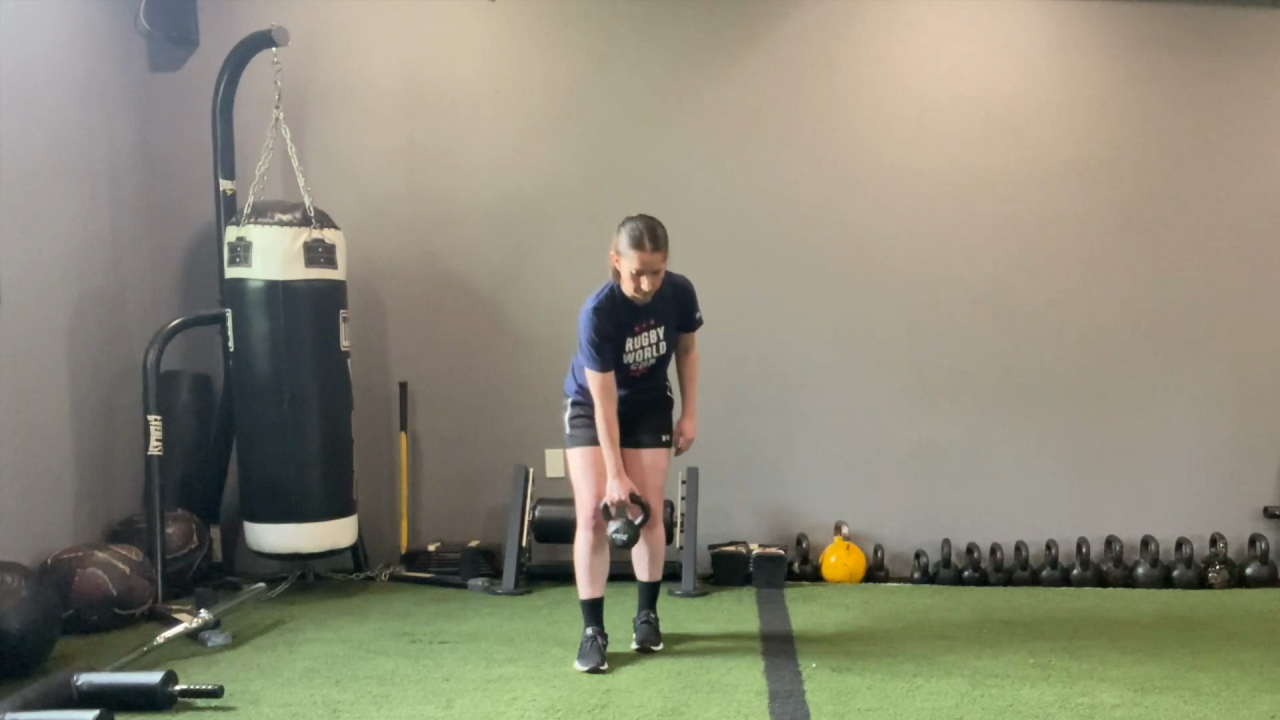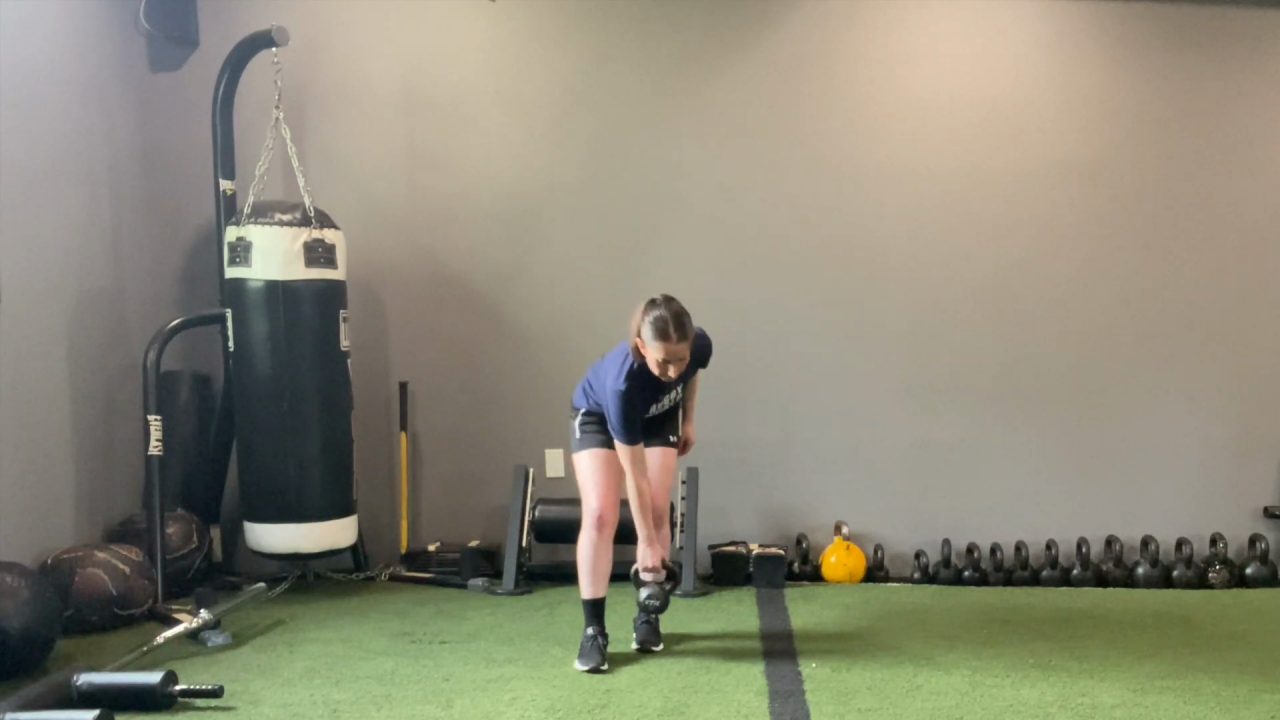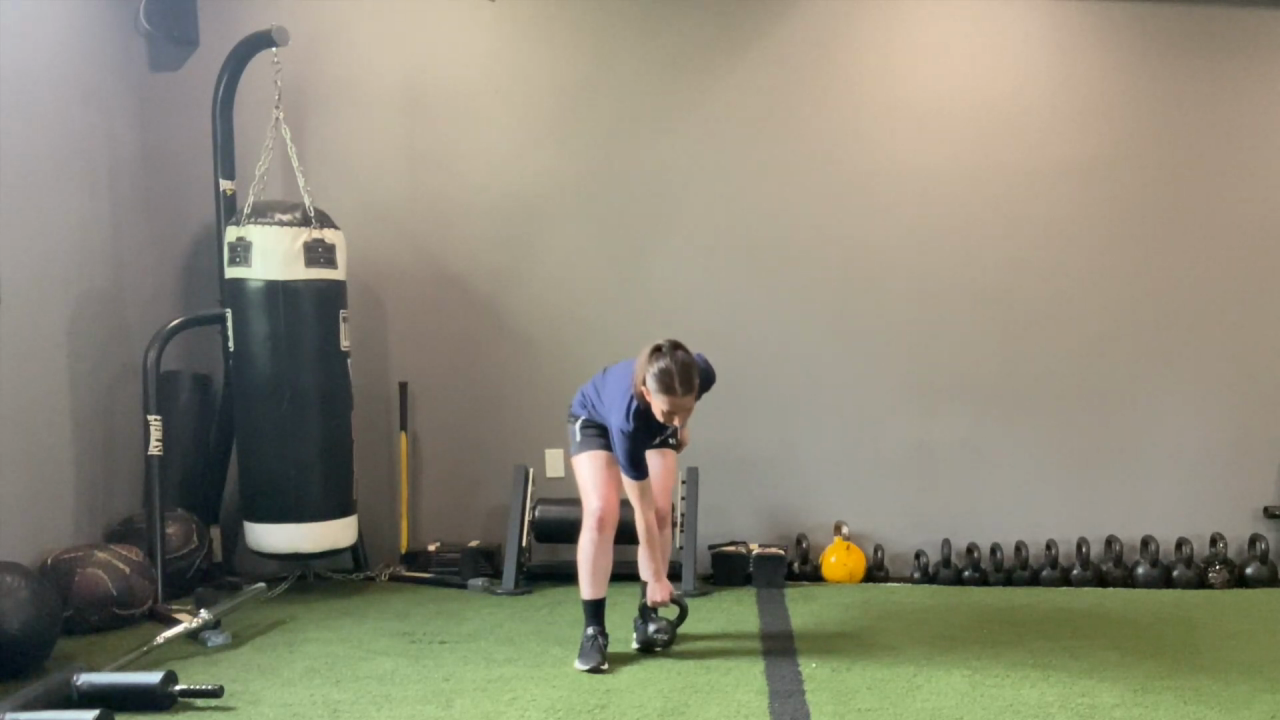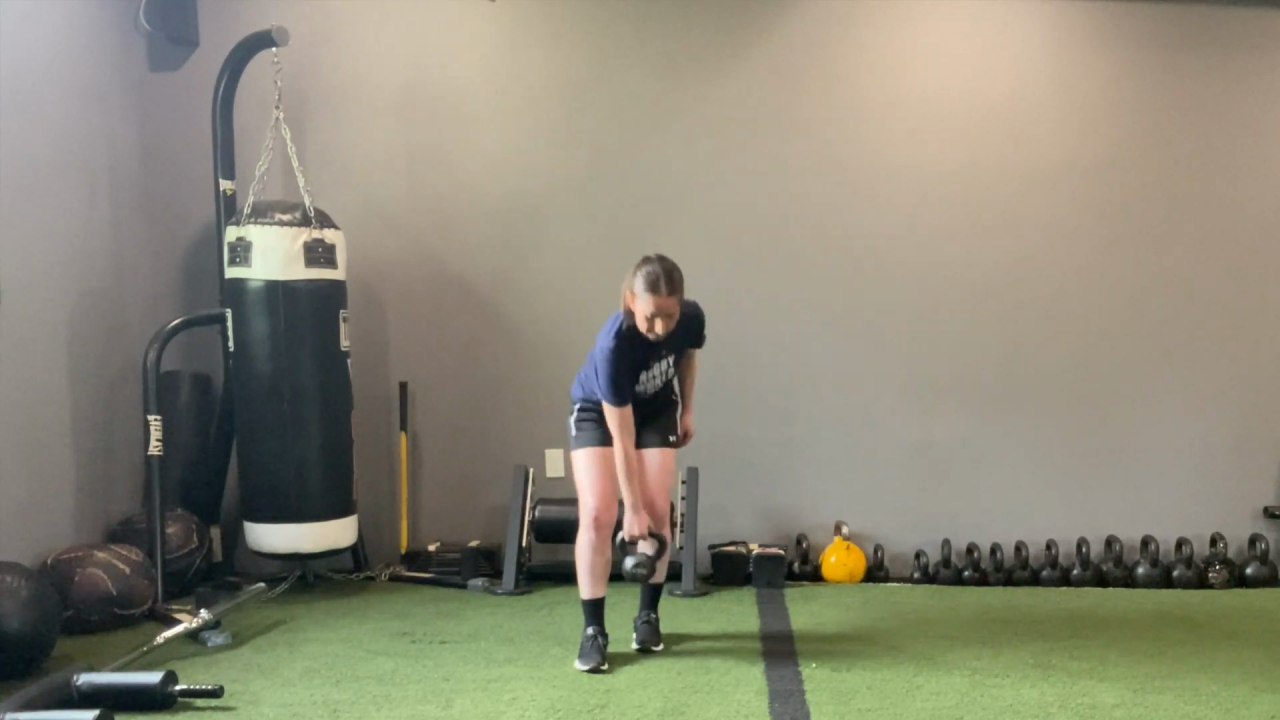
dt=1s
person 1, frame 1
left shoulder: (680, 292)
right shoulder: (598, 311)
left elbow: (686, 351)
right elbow: (604, 401)
left wrist: (689, 413)
right wrist: (615, 474)
left hip: (650, 405)
right hip: (589, 407)
left knee: (649, 511)
right knee: (594, 512)
left ankle: (647, 615)
right ankle: (592, 631)
person 1, frame 2
left shoulder: (700, 345)
right shoulder: (623, 382)
right elbow: (635, 476)
left wrist: (688, 421)
right wrist: (646, 543)
left hip: (657, 419)
right hip: (597, 416)
left knee: (658, 509)
right knee: (599, 513)
left ankle: (648, 617)
right ankle: (593, 631)
person 1, frame 3
left shoulder: (701, 374)
right shoulder: (629, 416)
right elbow: (641, 510)
left wrist: (680, 427)
right wrist: (657, 577)
left hip: (654, 429)
right hip: (594, 421)
left knee: (662, 510)
right knee: (601, 513)
right ankle: (593, 630)
person 1, frame 4
left shoulder: (692, 317)
right shoulder: (614, 344)
right elbow: (623, 443)
left wrist: (686, 410)
right wrist: (633, 509)
left hip: (656, 410)
right hip: (596, 411)
left knee: (657, 511)
right knee: (598, 515)
left ankle: (648, 616)
right ankle: (593, 630)
